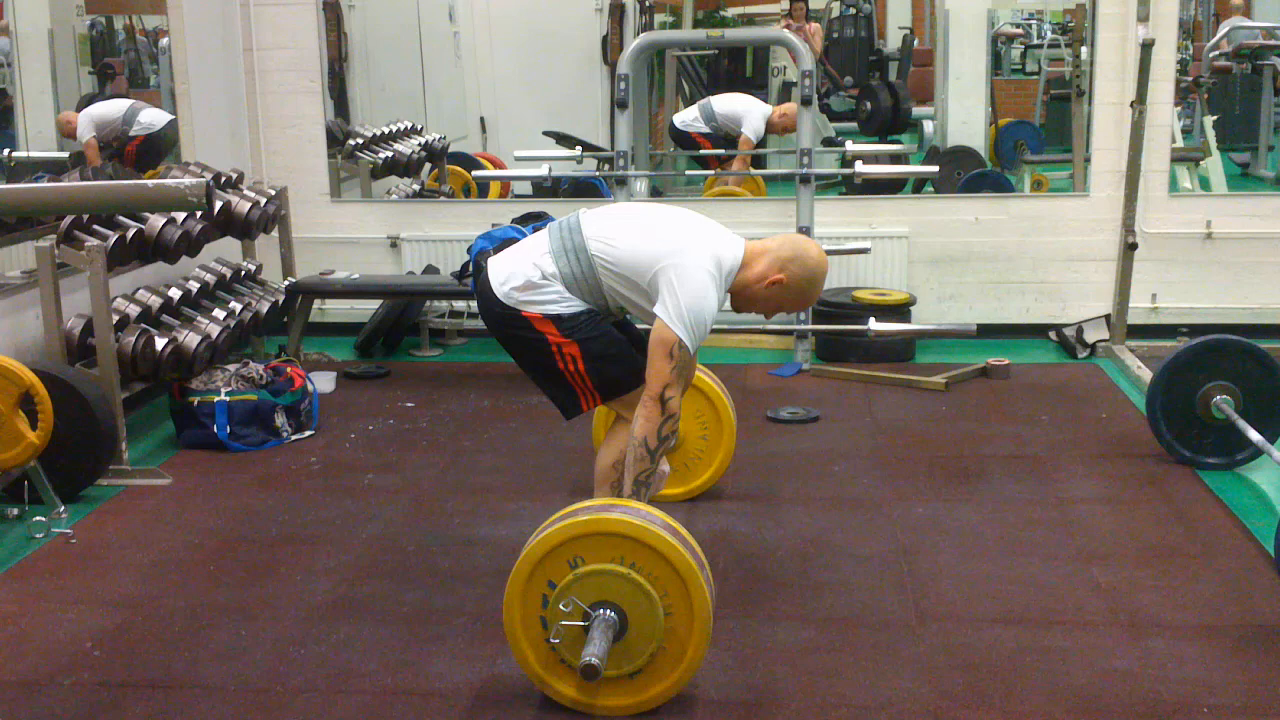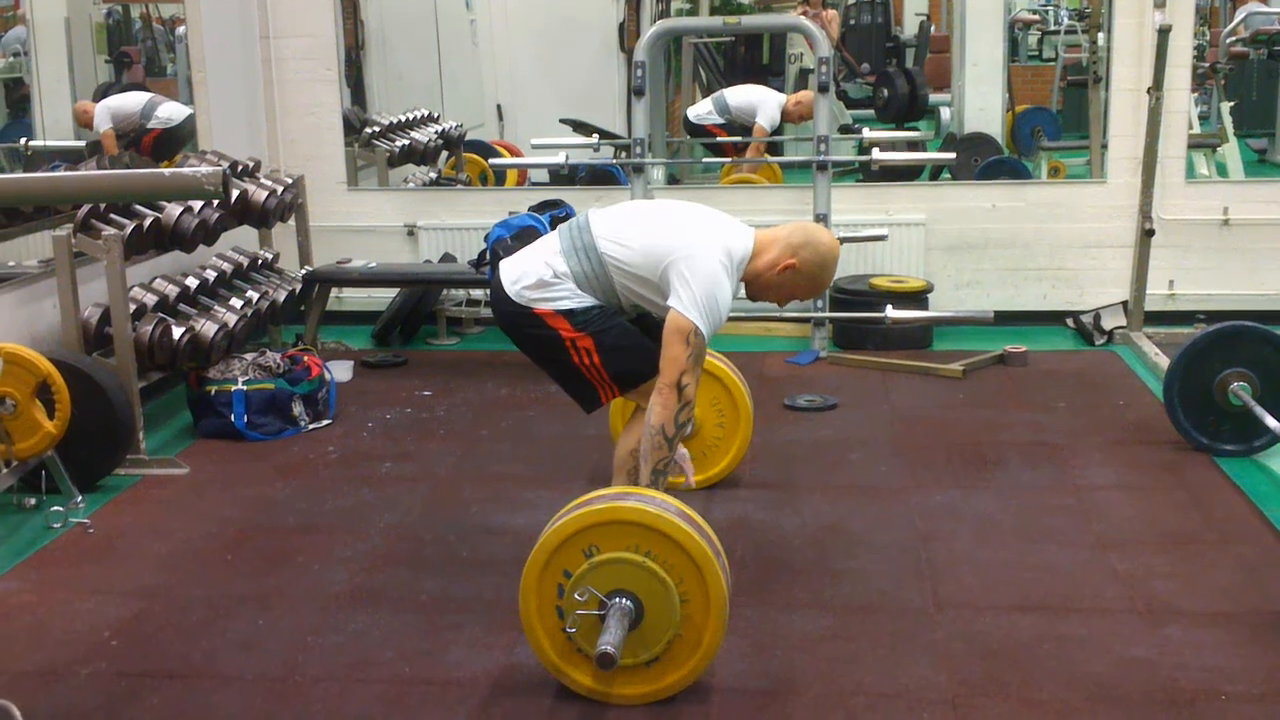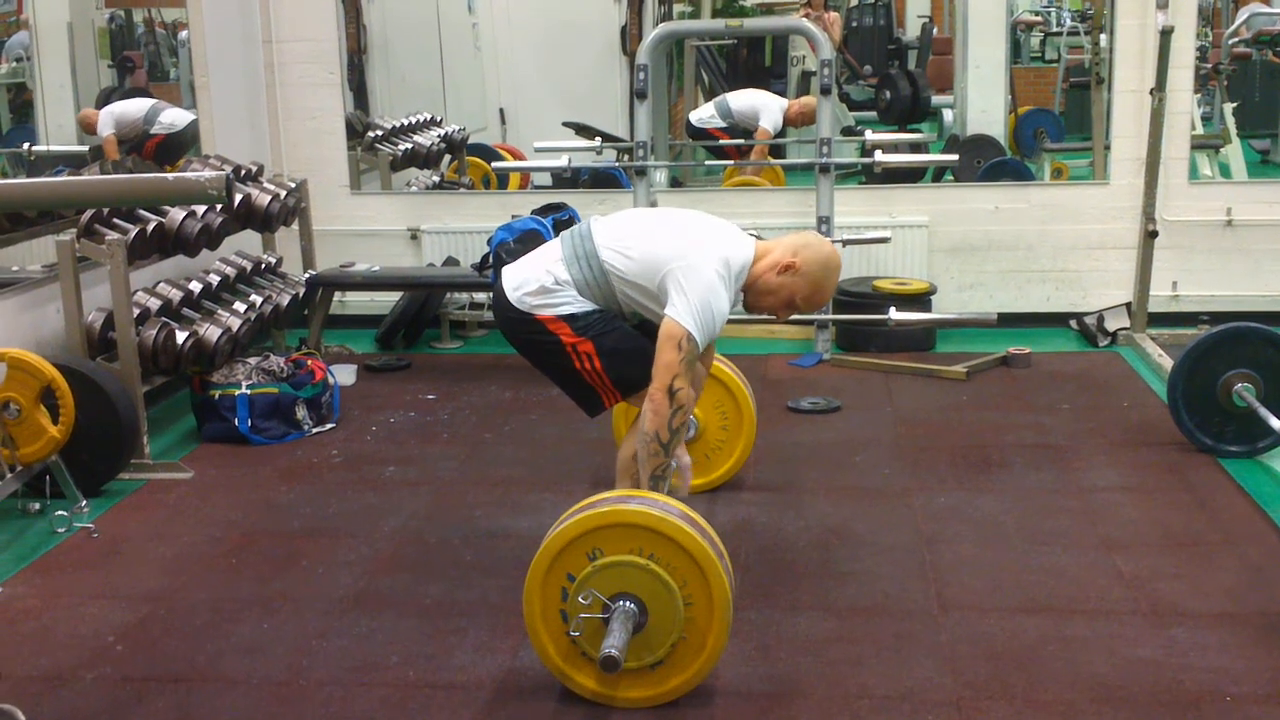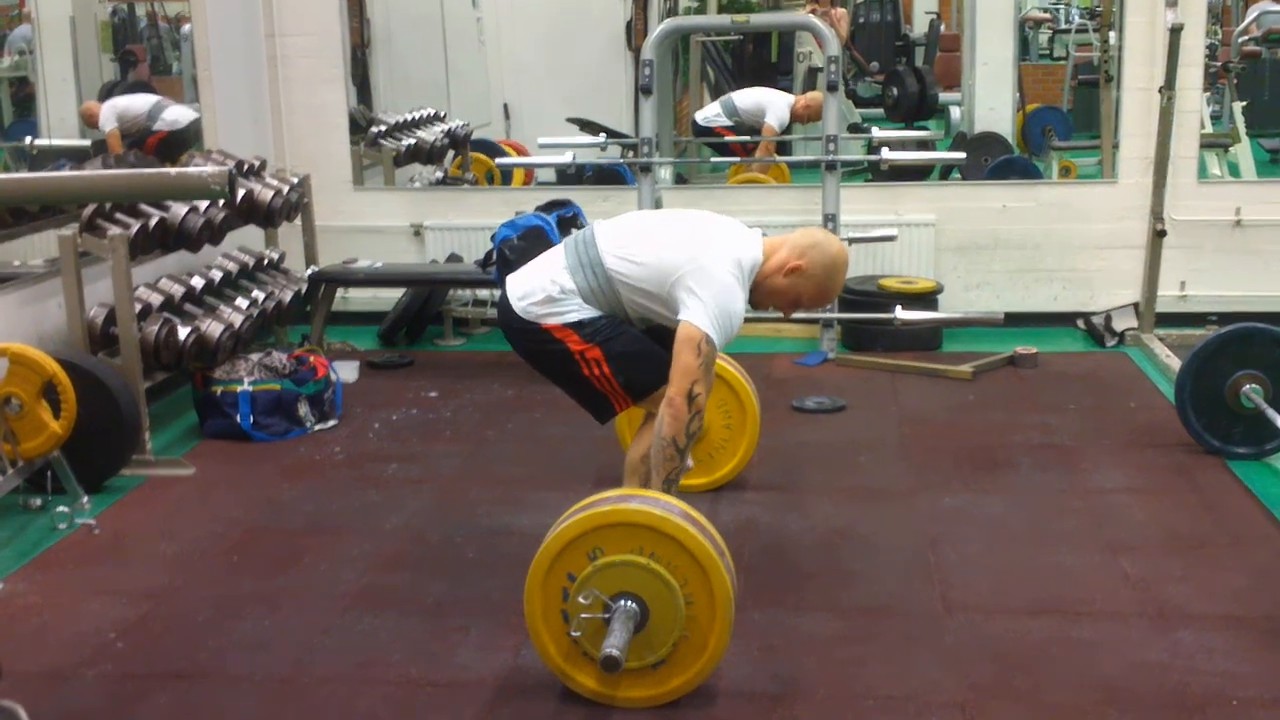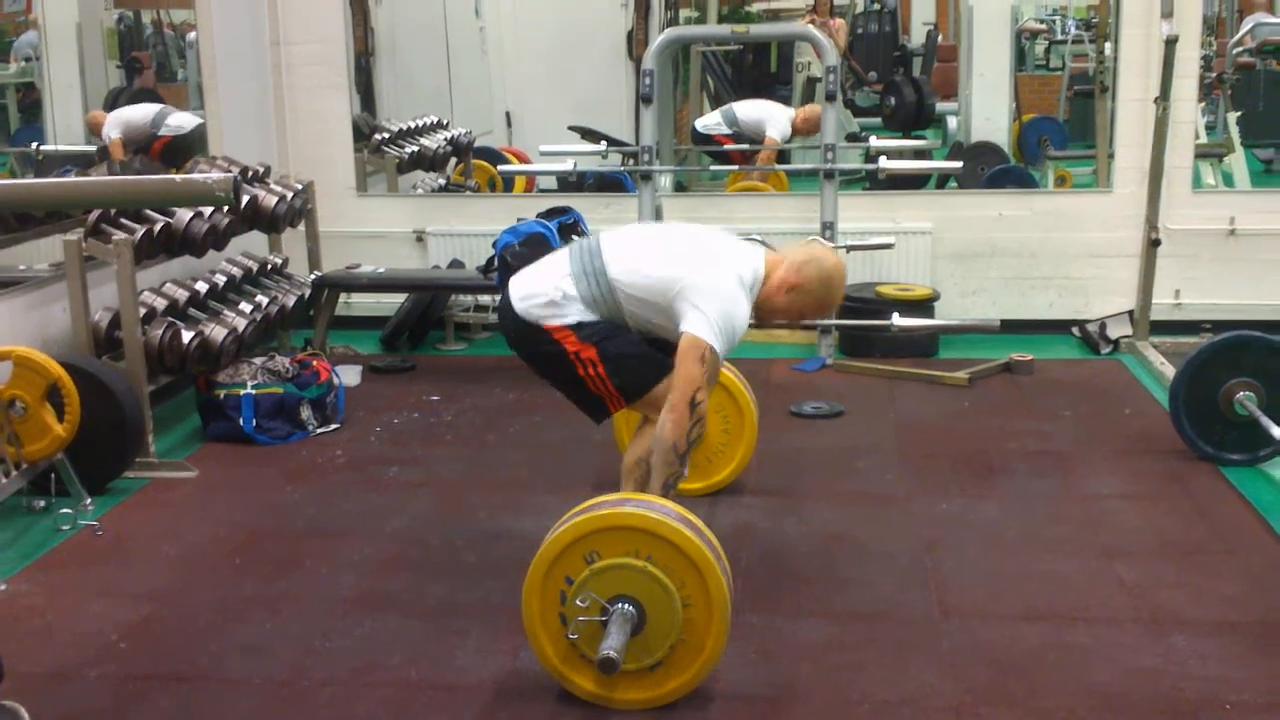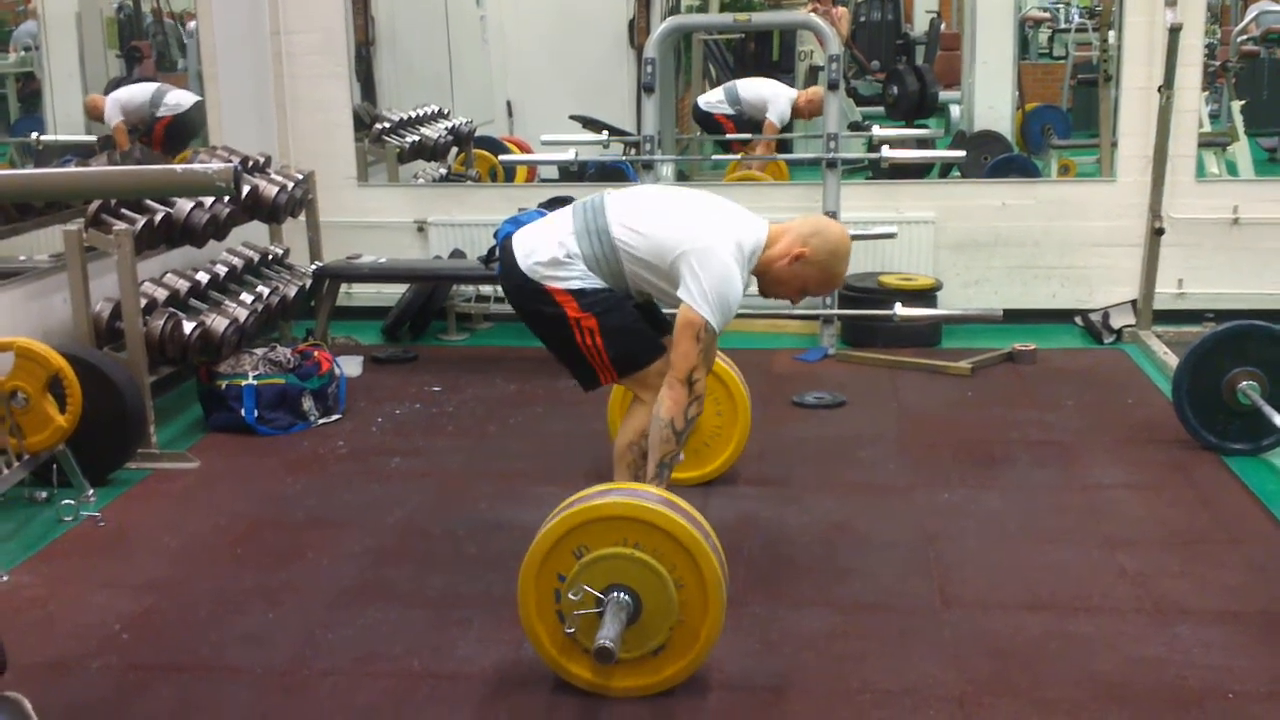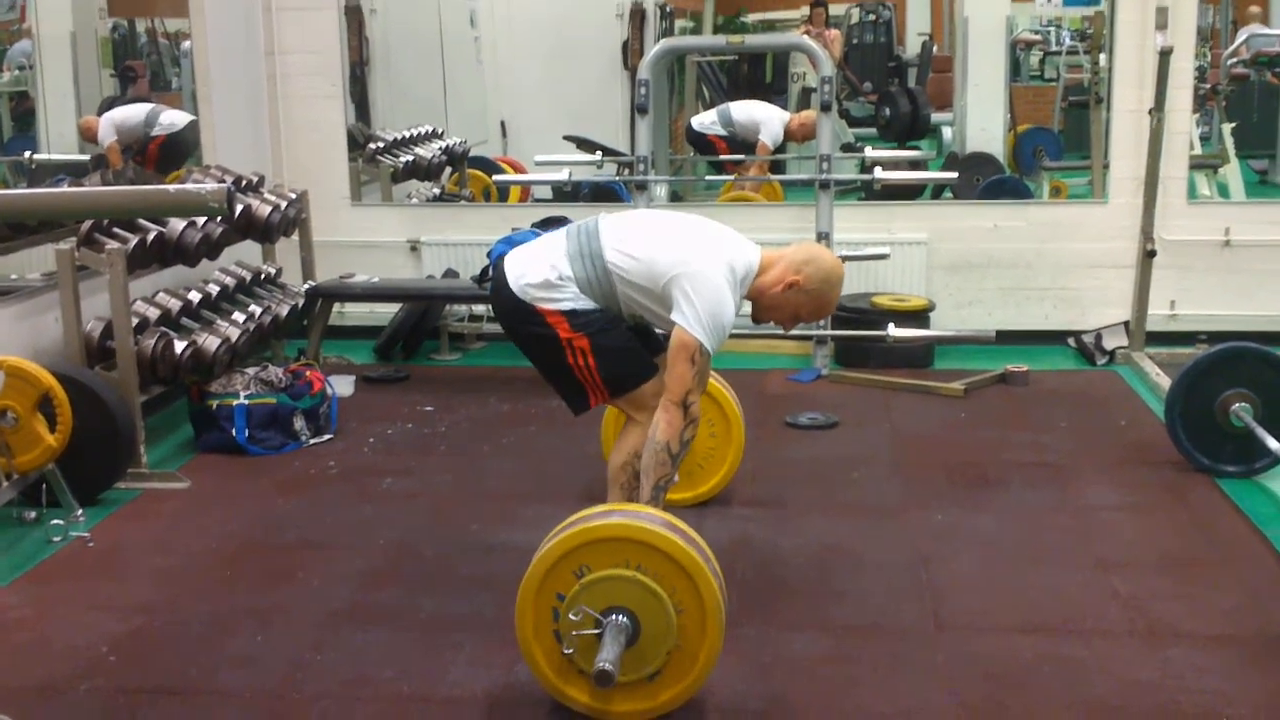
dt=0.5s
person 1, frame 1
left shoulder: (716, 249)
right shoulder: (699, 282)
left elbow: (672, 372)
right elbow: (659, 400)
left wrist: (653, 451)
left hip: (528, 275)
right hip: (522, 294)
left knee: (651, 388)
right knee: (637, 407)
person 1, frame 2
left shoulder: (726, 241)
right shoulder: (712, 274)
right elbow: (673, 390)
left wrist: (668, 441)
left hip: (542, 277)
right hip: (536, 293)
left knee: (678, 369)
right knee: (657, 397)
person 1, frame 3
left shoulder: (730, 250)
right shoulder: (710, 282)
right elbow: (664, 397)
left wrist: (673, 444)
left hip: (550, 281)
right hip: (537, 299)
left knee: (687, 377)
right knee: (670, 395)
person 1, frame 4
left shoulder: (735, 246)
right shoulder: (722, 286)
right elbow: (681, 402)
left hip: (554, 286)
right hip: (544, 308)
left knee: (692, 377)
right knee: (668, 401)
person 1, frame 5
left shoulder: (735, 258)
right shoulder: (727, 296)
right elbow: (685, 409)
left hip: (553, 292)
right hip: (544, 308)
left knee: (671, 392)
right knee: (665, 408)
person 1, frame 6
left shoulder: (740, 232)
right shoulder: (722, 267)
right elbow: (682, 384)
right wrist: (653, 491)
left hip: (555, 249)
right hip: (546, 267)
left knee: (670, 361)
right knee: (655, 388)
person 1, frame 7
left shoulder: (733, 256)
right shoulder: (715, 292)
right elbow: (678, 406)
left hip: (542, 273)
right hip: (537, 291)
left knee: (662, 385)
right knee: (649, 408)
